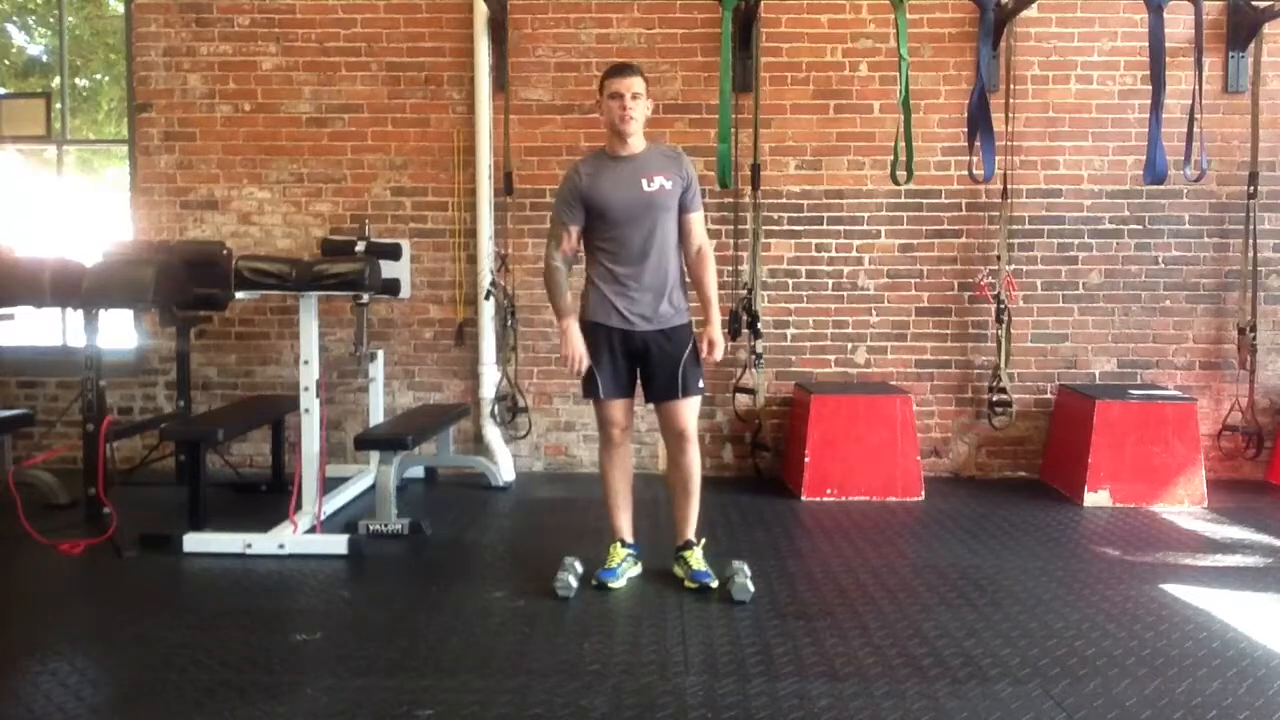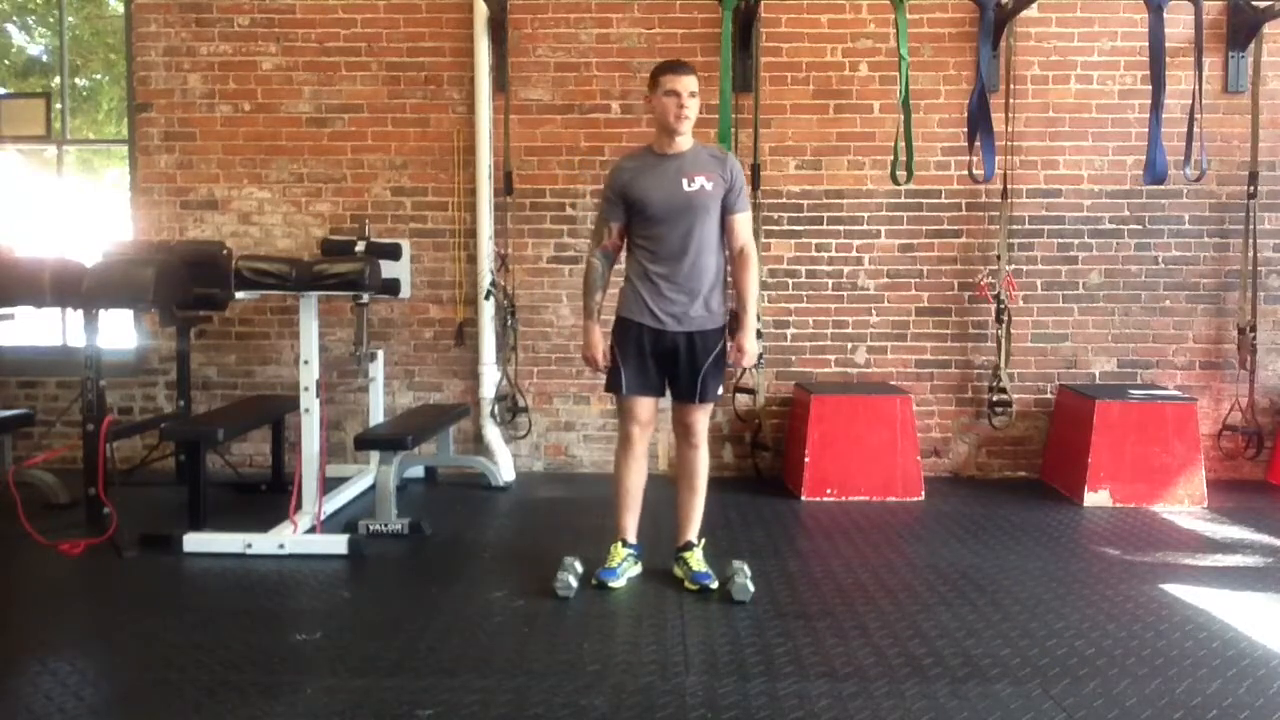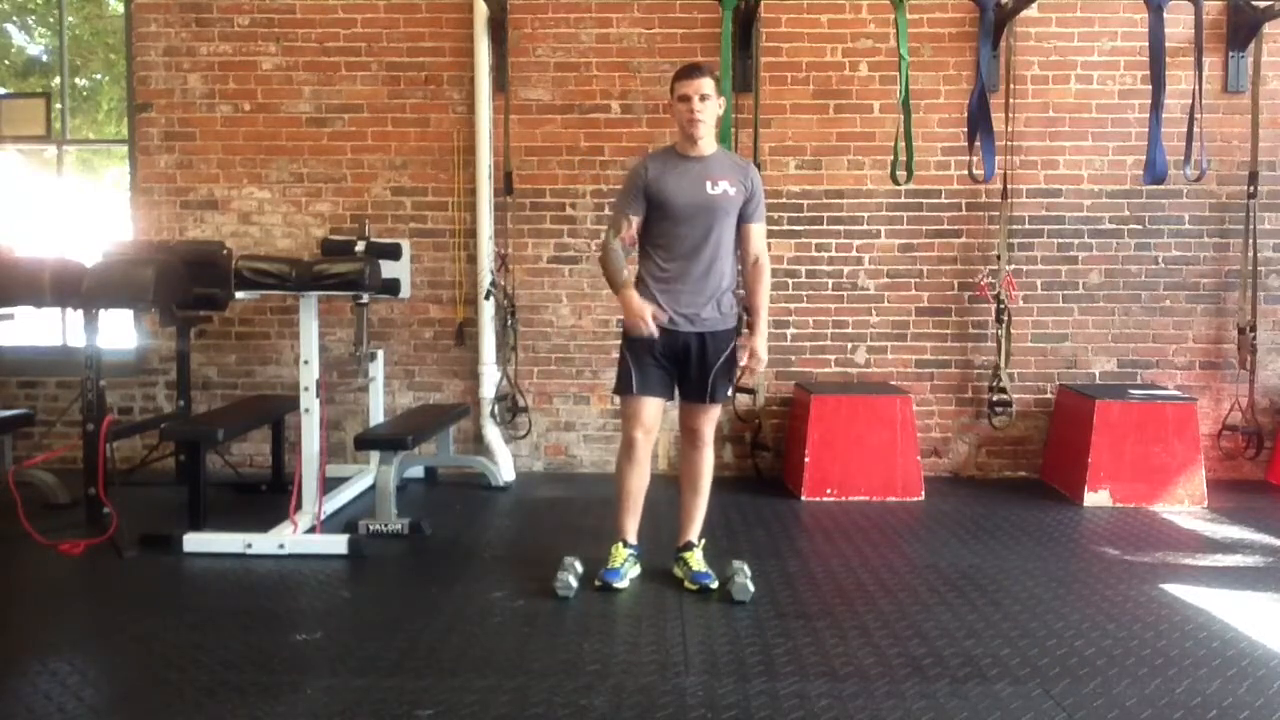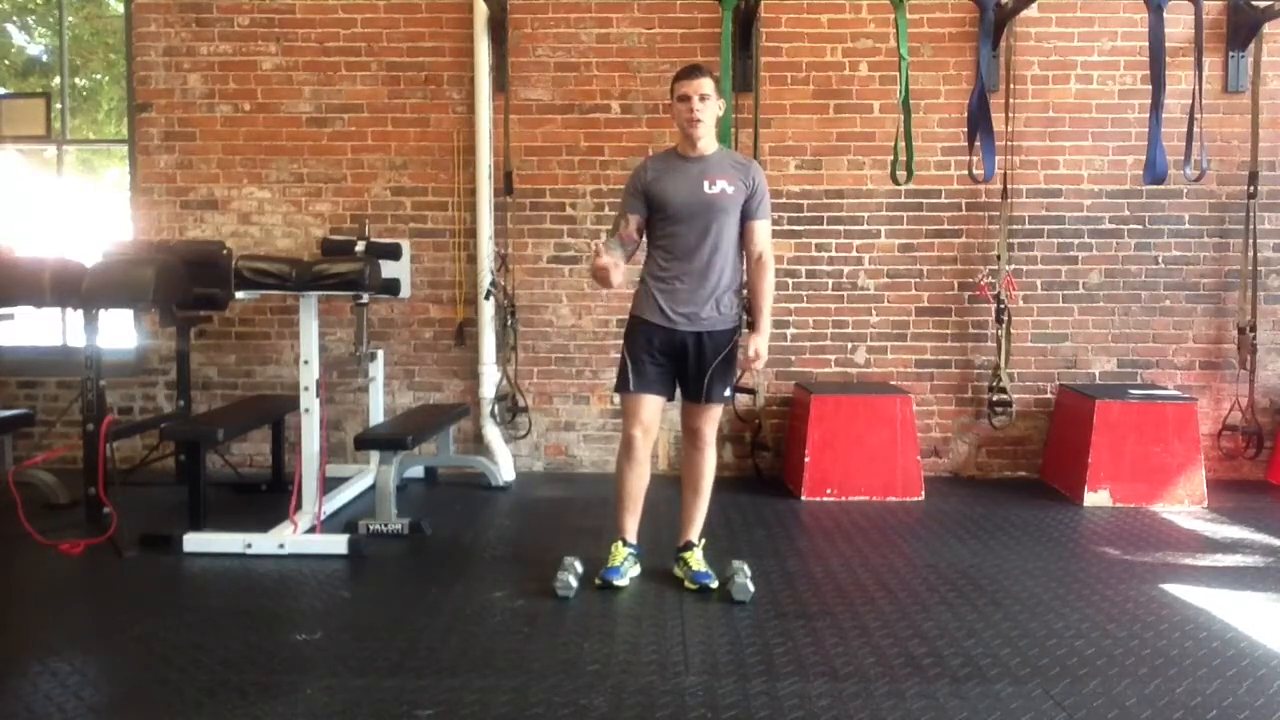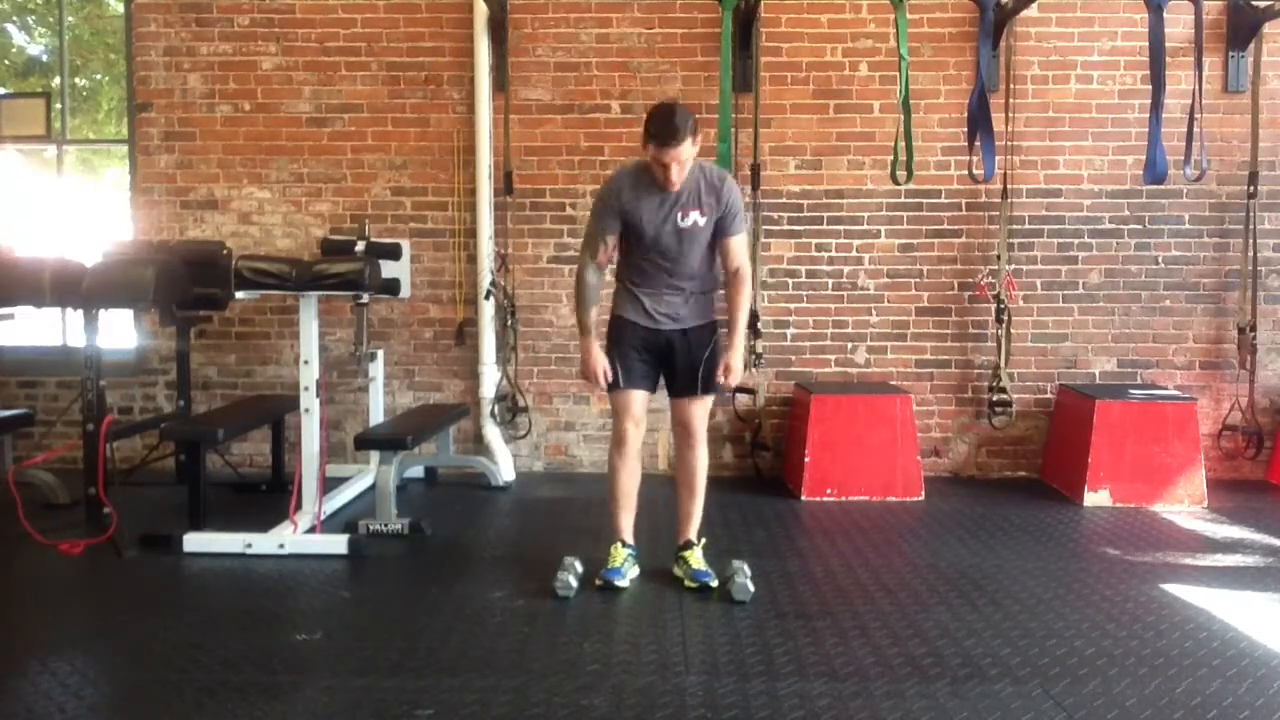
dt=1s
person 1, frame 1
left shoulder: (677, 166)
right shoulder: (582, 176)
left elbow: (697, 248)
right elbow: (558, 256)
left wrist: (712, 319)
right wrist: (567, 326)
left hip: (670, 323)
right hip: (606, 327)
left knee: (683, 433)
right knee: (615, 432)
left ankle: (688, 547)
right ankle: (624, 547)
person 1, frame 2
left shoulder: (724, 167)
right shoulder: (626, 172)
left elbow: (742, 249)
right elbow: (603, 252)
left wrist: (747, 325)
right wrist: (591, 324)
left hip: (702, 325)
right hip: (638, 323)
left knee: (692, 432)
right knee: (634, 430)
left ankle: (689, 548)
right ankle: (626, 547)
person 1, frame 3
left shoulder: (742, 175)
right shoulder: (647, 171)
left elbow: (755, 258)
right elbow: (614, 244)
left wrist: (759, 331)
right wrist: (627, 295)
left hip: (714, 327)
right hip: (653, 325)
left knee: (699, 434)
right knee: (638, 434)
left ankle: (689, 549)
right ankle: (626, 548)
person 1, frame 4
left shoulder: (746, 173)
right shoulder: (649, 173)
left elbow: (760, 257)
right elbow: (623, 239)
left wrist: (761, 328)
right wrist: (605, 261)
left hip: (716, 327)
right hip: (652, 324)
left knee: (701, 434)
right knee: (638, 432)
left ankle: (690, 549)
right ankle: (626, 547)
person 1, frame 5
left shoulder: (720, 188)
right shoulder: (619, 188)
left elbow: (738, 271)
right elbow: (591, 267)
left wrist: (736, 345)
right wrist: (589, 341)
left hip: (695, 324)
right hip: (633, 322)
left knee: (692, 431)
right knee: (627, 429)
left ankle: (689, 548)
right ankle: (623, 548)
